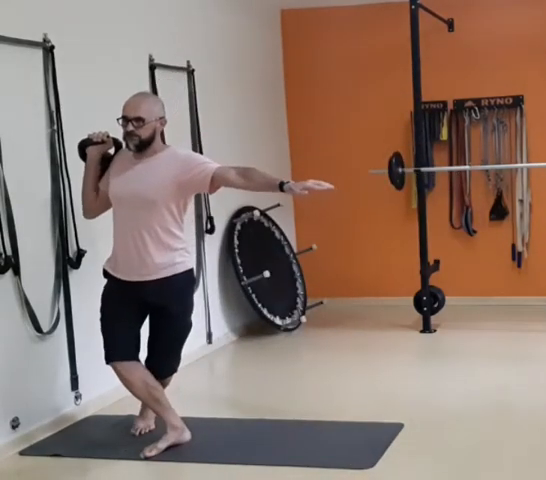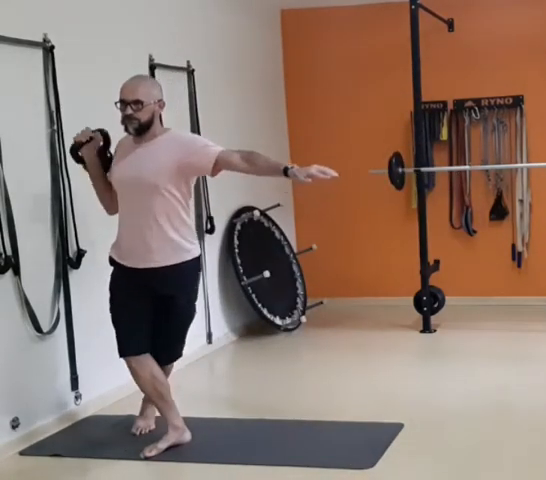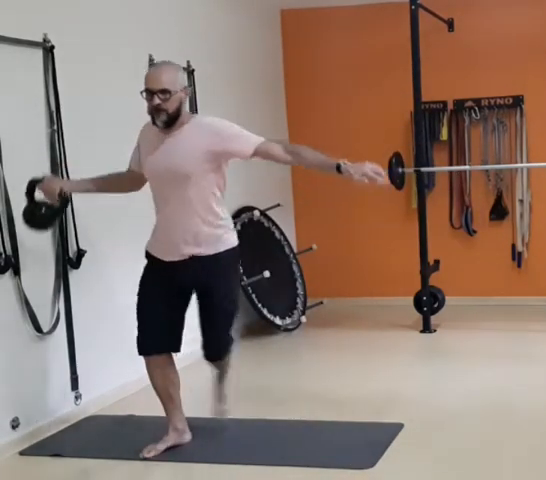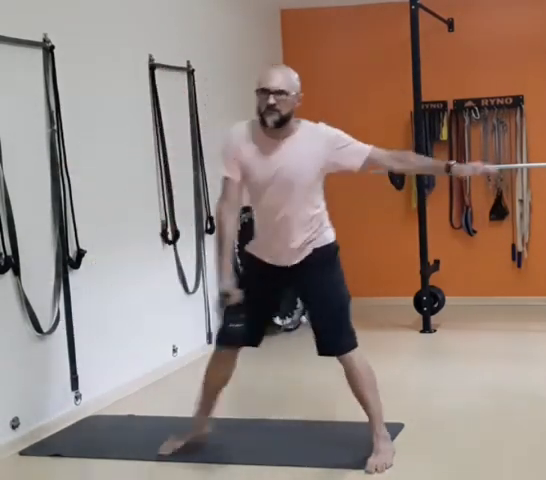
dt=0.5s
person 1, frame 1
left shoulder: (181, 162)
right shoulder: (119, 162)
left elbow: (236, 175)
right elbow: (90, 209)
left wrist: (285, 185)
right wrist: (92, 160)
left hip: (170, 278)
right hip: (122, 280)
left knee: (162, 364)
right knee: (121, 359)
left ankle: (150, 408)
right ankle: (174, 426)
person 1, frame 2
left shoulder: (183, 145)
right shoulder: (123, 148)
left elbow: (239, 159)
right elbow: (112, 204)
left wrist: (290, 170)
right wrist: (91, 158)
left hip: (176, 266)
right hip: (128, 268)
left knee: (165, 352)
right knee: (135, 352)
left ankle: (150, 406)
right ankle: (176, 427)
person 1, frame 3
left shoulder: (214, 131)
right shoulder: (148, 135)
left elbow: (282, 151)
right elbow: (132, 179)
left wrist: (343, 167)
right wrist: (70, 185)
left hip: (213, 256)
right hip: (164, 259)
left knee: (216, 348)
right knee: (154, 350)
left ankle: (221, 384)
right ankle: (177, 427)
person 1, frame 4
left shoulder: (320, 138)
right shoulder: (234, 139)
left elbow: (385, 159)
right elbow: (228, 208)
left wrist: (450, 167)
right wrist: (225, 274)
left hip: (315, 254)
right hip: (261, 258)
left knee: (344, 350)
right knee: (228, 343)
left ankle: (380, 436)
right ankle: (200, 426)
